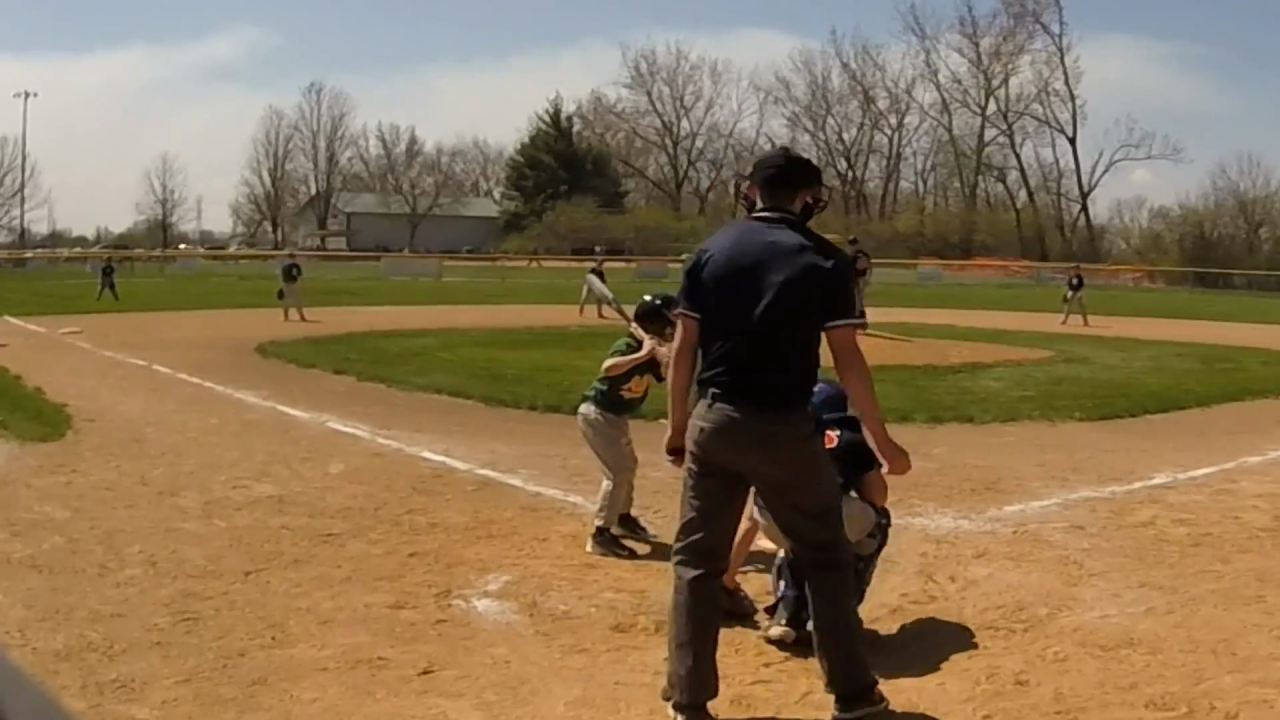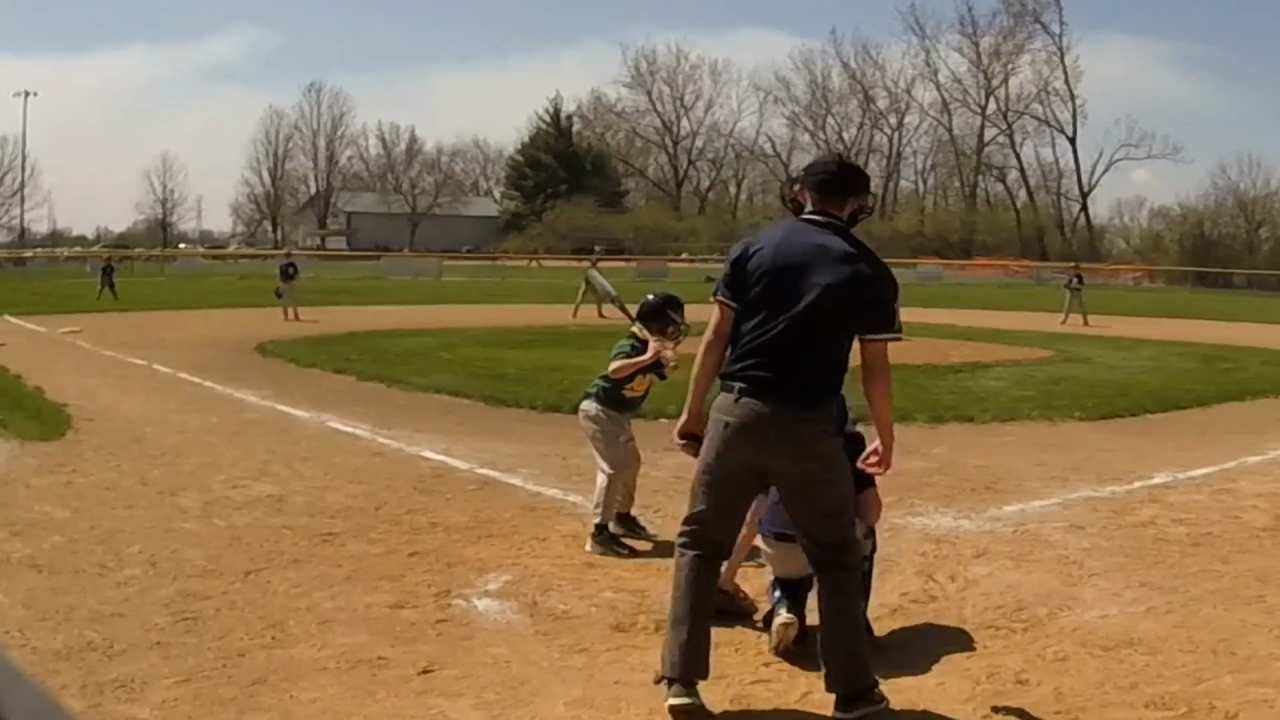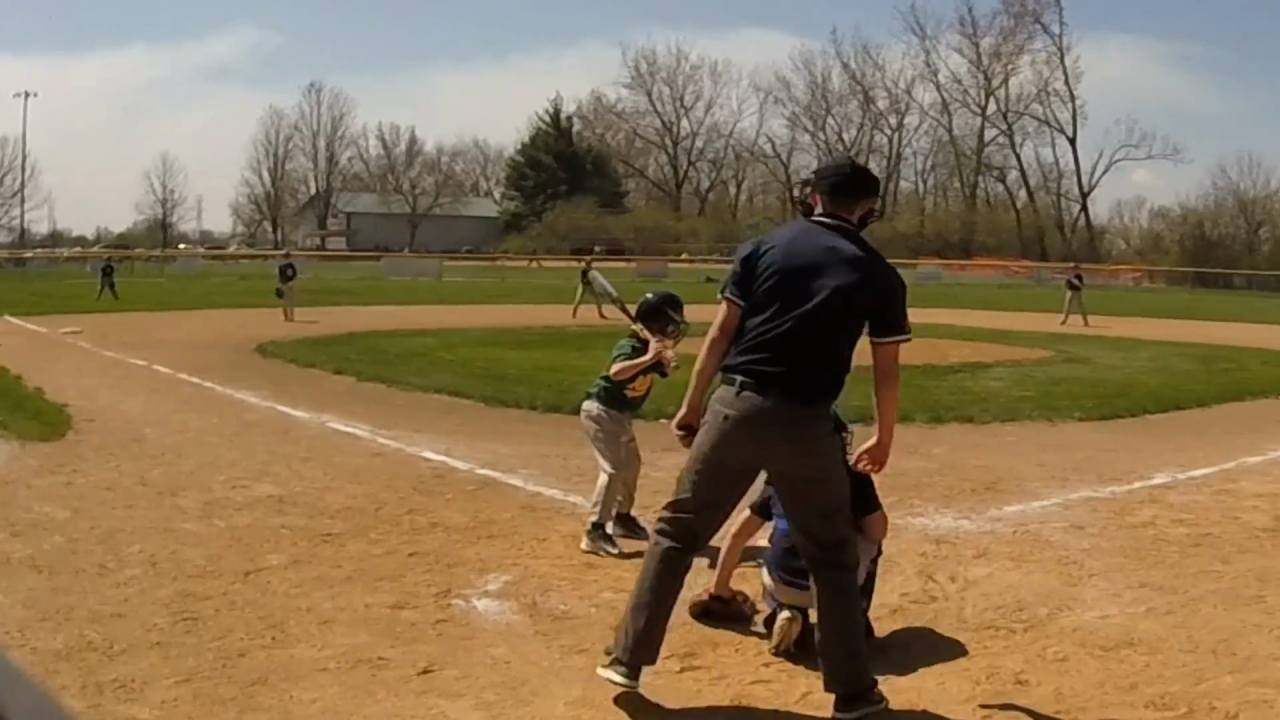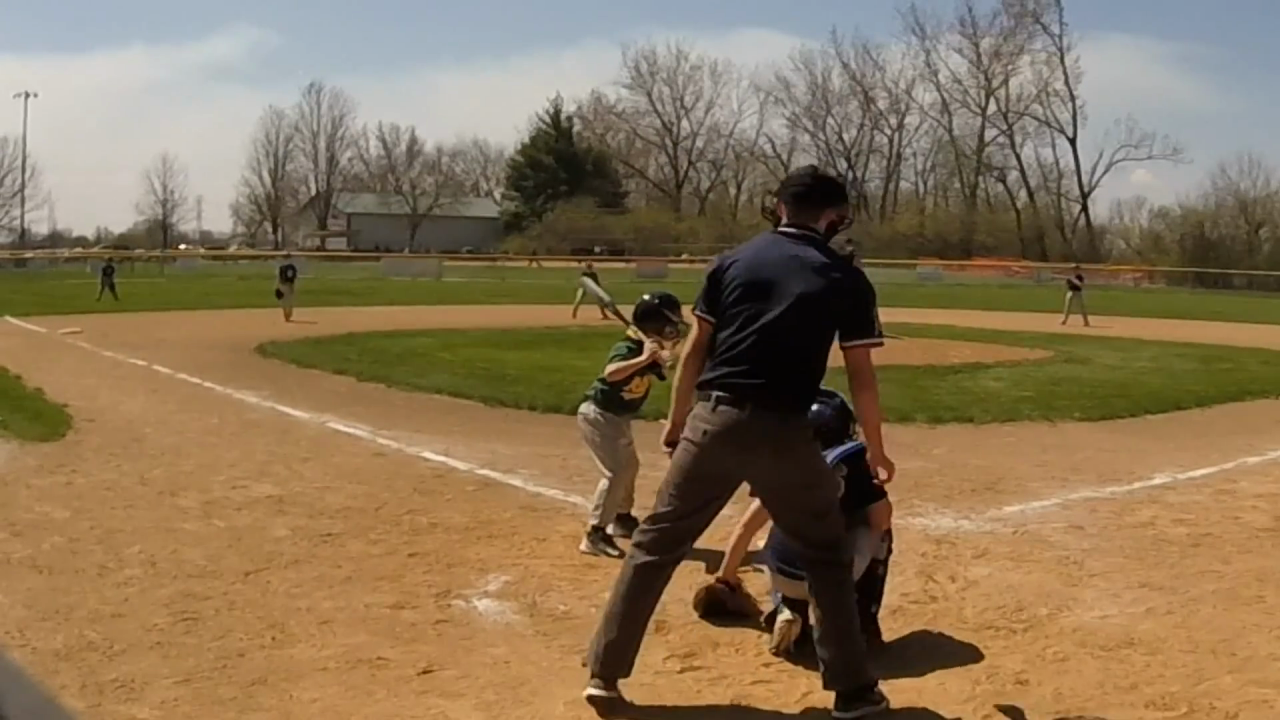
dt=0.2s
person 1, frame 1
left shoulder: (710, 250)
right shoulder: (826, 261)
left elbow: (684, 349)
right elbow: (847, 360)
left wrist: (678, 426)
right wrist: (881, 438)
left hip: (714, 421)
right hip: (786, 428)
left knee: (697, 561)
right knee: (826, 558)
person 1, frame 2
left shoulder: (754, 247)
right shoulder: (869, 271)
left elbow: (716, 337)
right elbow: (875, 370)
left wrist: (692, 411)
right wrist: (885, 441)
left hip: (737, 413)
right hip: (808, 426)
left knee: (700, 543)
right knee: (836, 558)
person 1, frame 3
left shoulder: (763, 248)
right shoulder: (878, 274)
left elbow: (721, 334)
right elbow: (887, 373)
left wrist: (692, 405)
right wrist: (882, 443)
left hip: (735, 407)
right hip: (805, 423)
left knee: (677, 531)
right knee: (834, 556)
left ankle: (628, 657)
person 1, frame 4
left shoulder: (733, 260)
right shoulder: (846, 280)
left elbow: (695, 351)
right elbow: (861, 378)
left wrist: (676, 420)
right wrist: (876, 450)
left hip: (714, 419)
right hip: (782, 431)
left knee: (657, 543)
right knee: (827, 555)
left ankle: (605, 671)
person 2, frame 1
left shoulder: (653, 355)
right shoulder: (627, 347)
left elbow: (663, 378)
right elbow: (608, 368)
left wrist: (661, 360)
right wrist: (643, 355)
left hip: (616, 415)
right hip: (597, 413)
left knee: (628, 466)
right knee: (618, 472)
left ankle: (622, 518)
right ankle: (601, 535)
person 2, frame 2
left shoulder: (654, 350)
right shoulder: (630, 346)
right elbow: (614, 370)
left wrist: (665, 360)
right wrist: (648, 357)
left hip: (618, 413)
right hip: (599, 411)
left knee: (631, 463)
right knee: (612, 468)
left ankle: (622, 517)
right ankle: (600, 533)
person 2, frame 3
left shoulder: (654, 347)
right shoulder: (630, 347)
right elbow: (615, 372)
left wrist: (664, 358)
right wrist: (648, 357)
left hip: (619, 414)
right hip: (601, 411)
left knee: (631, 464)
right knee: (613, 468)
left ankle: (621, 517)
right ankle: (595, 531)
person 2, frame 4
left shoulder: (652, 349)
right shoulder: (627, 349)
right elbow: (610, 373)
left wrist: (661, 361)
right wrist: (644, 358)
left hip: (618, 416)
right hip: (598, 414)
left knee: (629, 466)
right knee: (615, 472)
left ankle: (621, 517)
right ankle: (595, 534)
person 3, frame 1
right shoulder: (851, 437)
left elbow: (753, 515)
right elbow: (877, 497)
left hip: (774, 516)
right knee: (875, 520)
left ankle: (787, 616)
person 3, frame 2
right shoulder: (848, 448)
left elbow: (750, 525)
right elbow: (870, 515)
left wrist: (727, 580)
left hip: (778, 549)
right knee: (862, 528)
left ankle: (785, 611)
person 3, frame 3
right shoulder: (851, 475)
left elbow: (736, 536)
right elbow: (877, 532)
left wrist: (719, 589)
left hip: (784, 586)
right knee: (869, 536)
left ankle: (787, 613)
person 3, frame 4
right shoulder: (855, 459)
left elbow: (747, 525)
right elbow: (880, 521)
left wrist: (726, 574)
left hip: (781, 578)
right knee: (876, 530)
left ankle: (789, 613)
right ankle: (863, 622)
